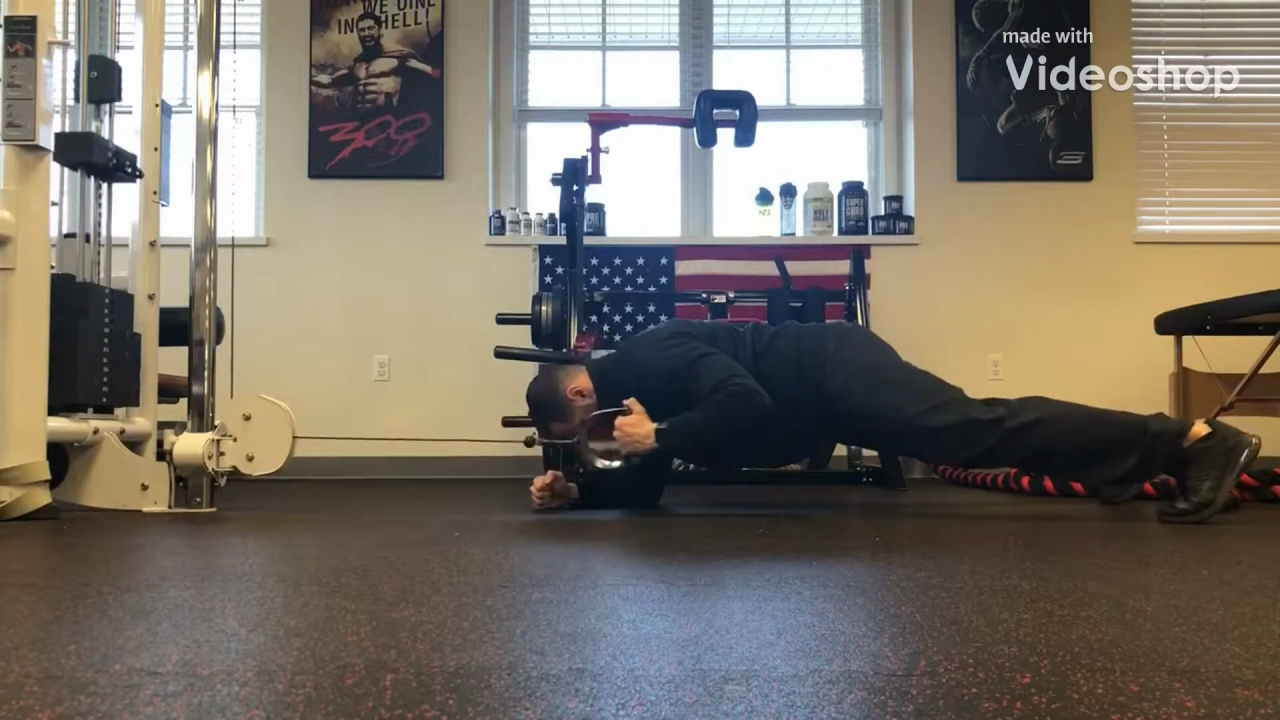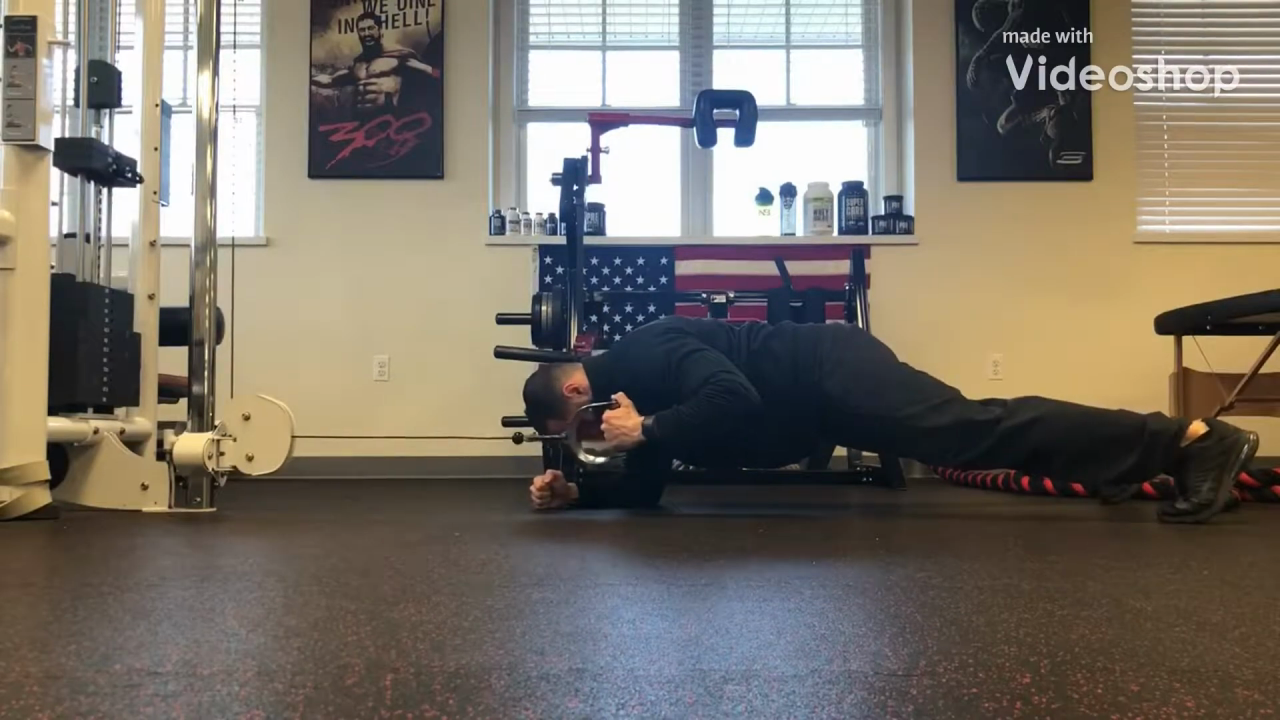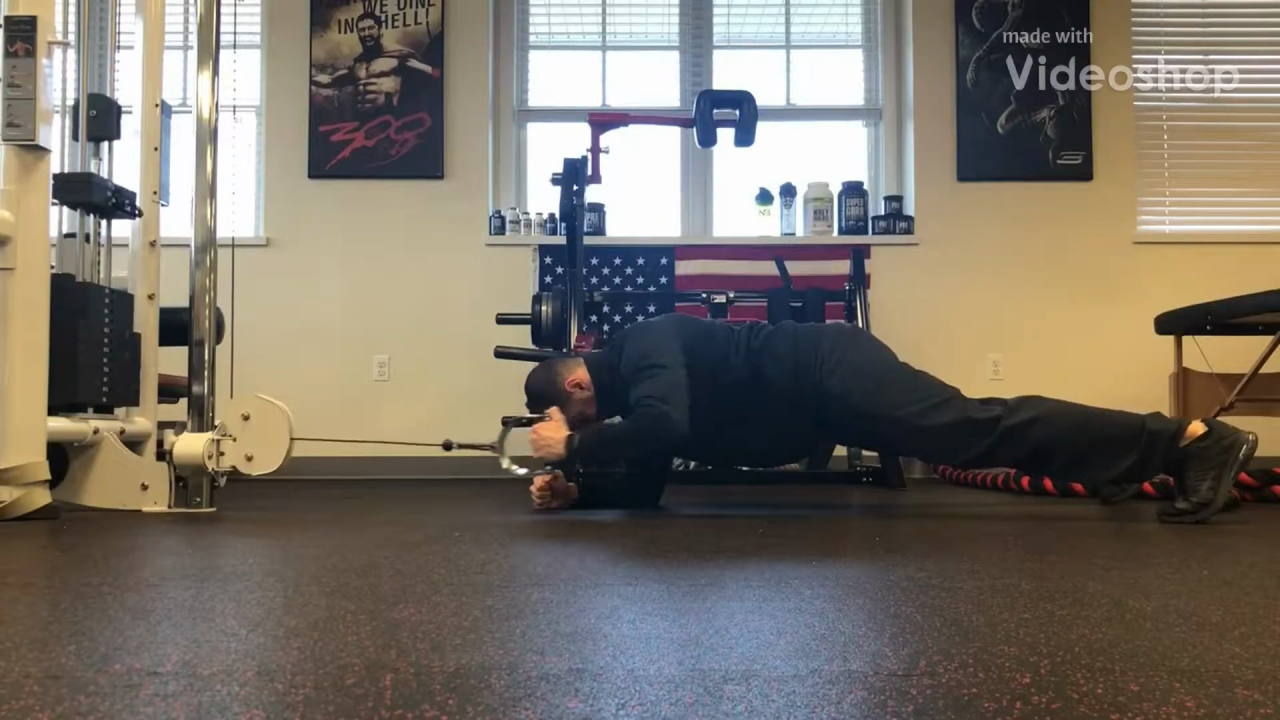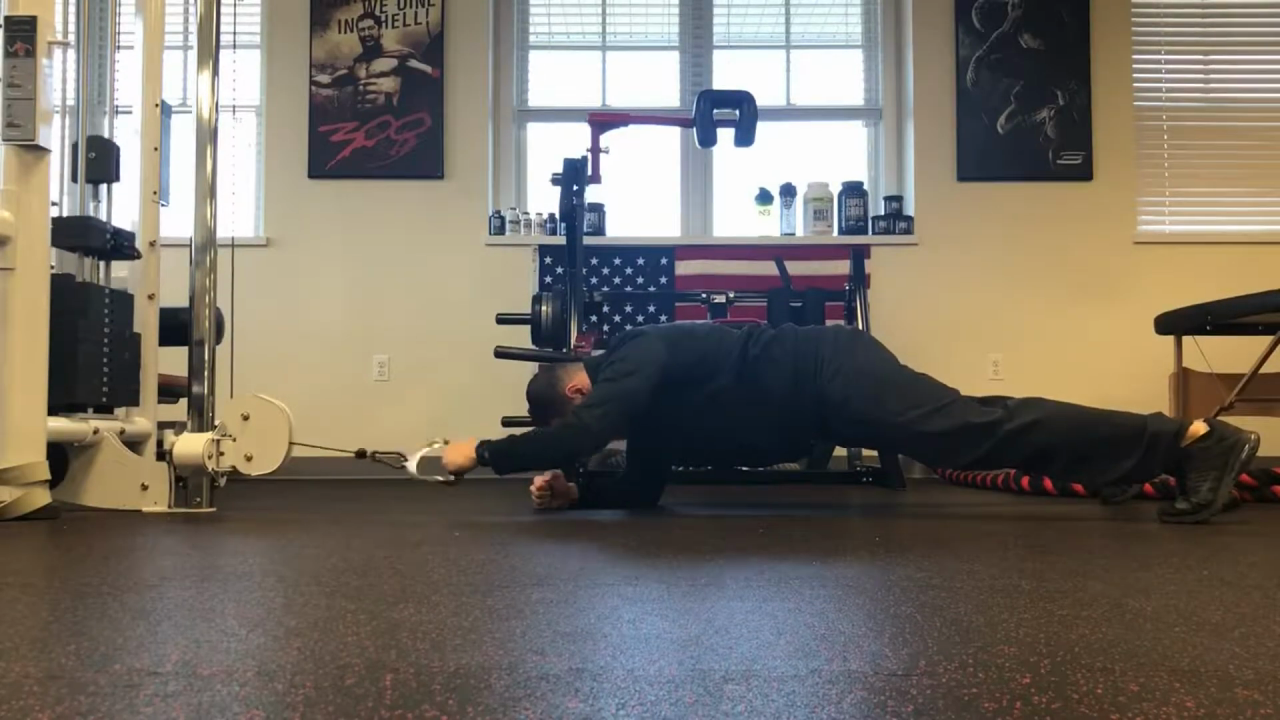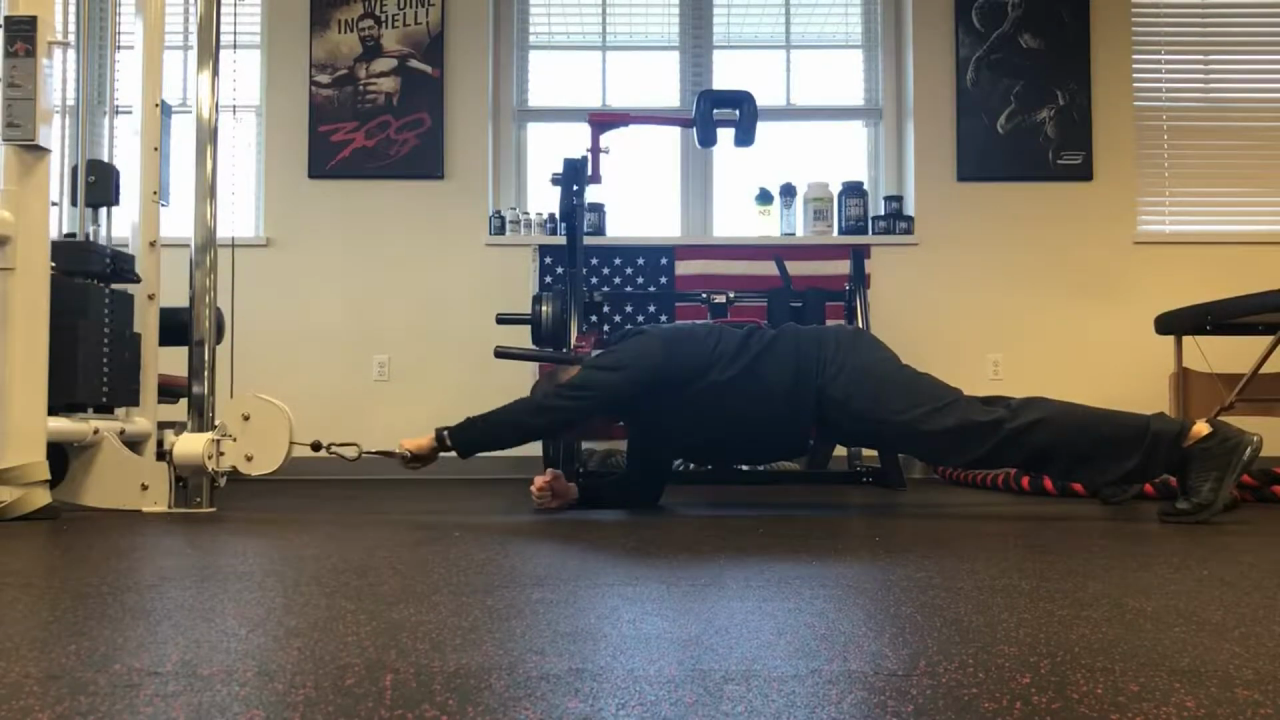
dt=0.5s
person 1, frame 1
left shoulder: (652, 361)
right shoulder: (634, 394)
left elbow: (746, 400)
right elbow: (643, 490)
left wrist: (658, 435)
right wrist: (575, 491)
left hip: (837, 371)
right hip: (830, 394)
left knee: (979, 430)
right knee: (974, 430)
left ankle: (1193, 439)
right ankle: (1134, 449)
person 1, frame 2
left shoulder: (649, 354)
right shoulder: (628, 392)
left elbow: (736, 399)
right elbow: (644, 488)
left wrist: (645, 429)
right wrist: (574, 491)
left hip: (833, 372)
right hip: (825, 395)
left knee: (978, 430)
right knee: (974, 433)
left ankle: (1190, 438)
right ankle: (1157, 450)
person 1, frame 3
left shoulder: (641, 349)
right shoulder: (628, 394)
left elbow: (667, 426)
right elbow: (644, 486)
left wrist: (572, 445)
right wrist: (574, 490)
left hip: (833, 372)
right hip: (824, 397)
left knee: (981, 431)
right knee: (980, 434)
left ankle: (1190, 439)
right ankle: (1174, 447)
person 1, frame 4
left shoulder: (635, 357)
right shoulder: (646, 403)
left elbow: (583, 432)
right elbow: (641, 488)
left wrist: (486, 453)
right wrist: (572, 490)
left hip: (832, 374)
right hip: (824, 393)
left knee: (980, 433)
right knee: (981, 434)
left ankle: (1192, 439)
right ankle: (1179, 445)
person 1, frame 5
left shoulder: (635, 357)
right shoulder: (643, 399)
left elbow: (551, 408)
right elbow: (645, 487)
left wrist: (446, 439)
right wrist: (576, 490)
left hip: (834, 375)
right hip: (825, 394)
left knee: (983, 432)
right knee: (980, 433)
left ankle: (1193, 439)
right ankle: (1178, 444)
